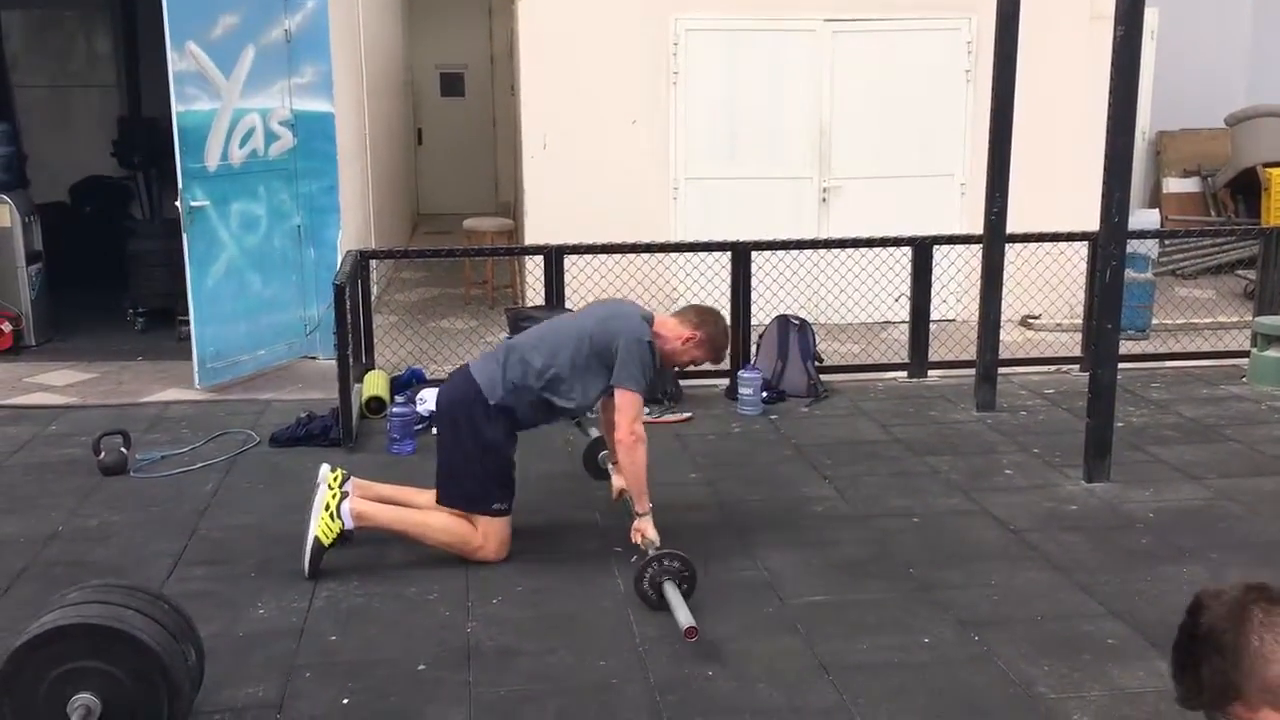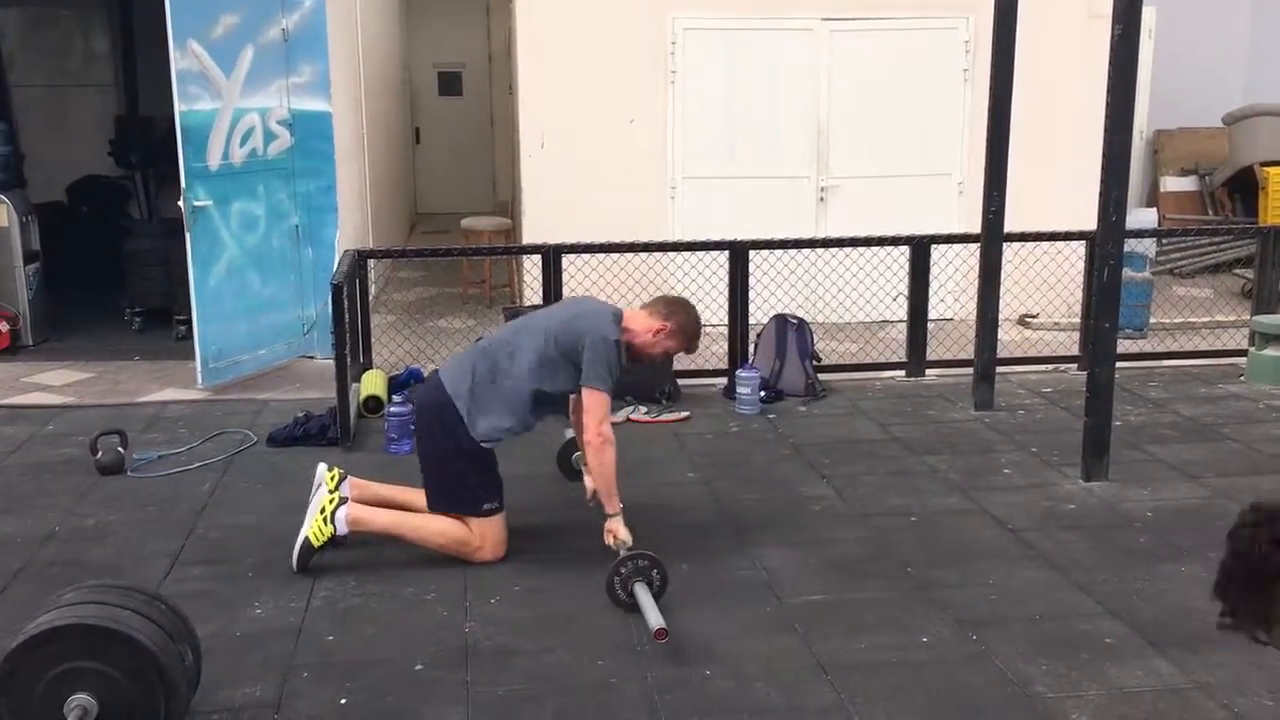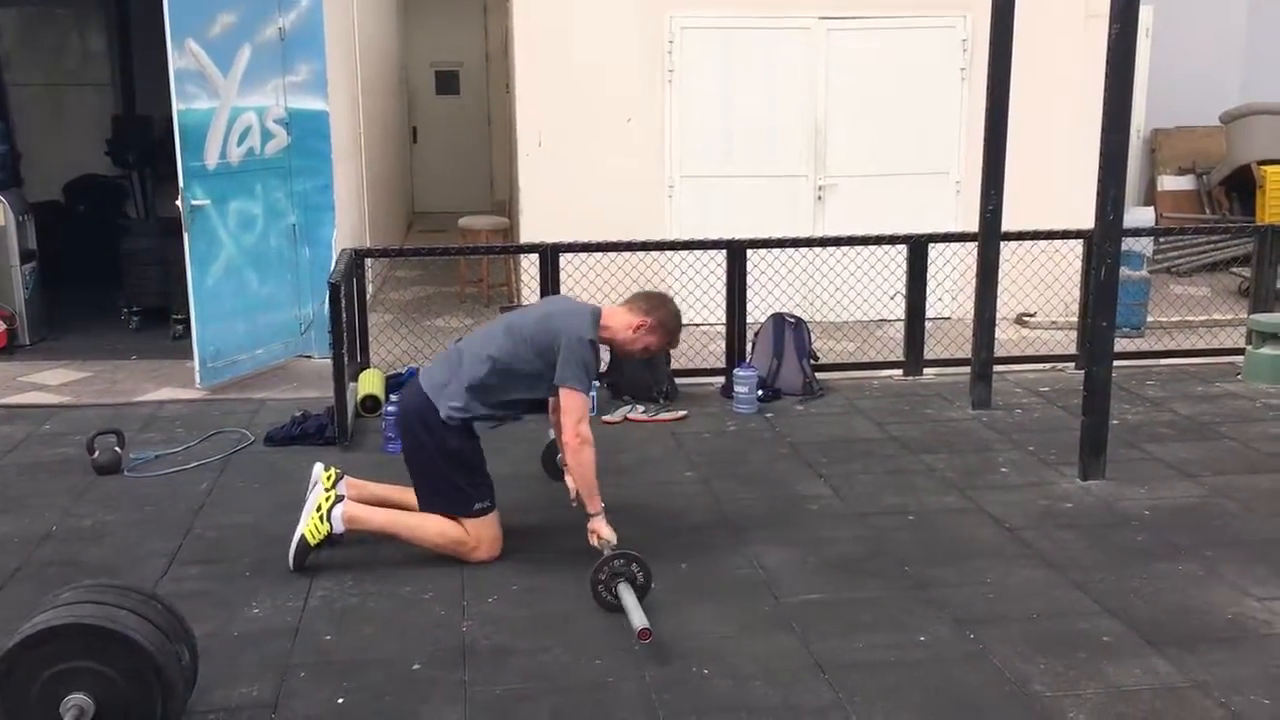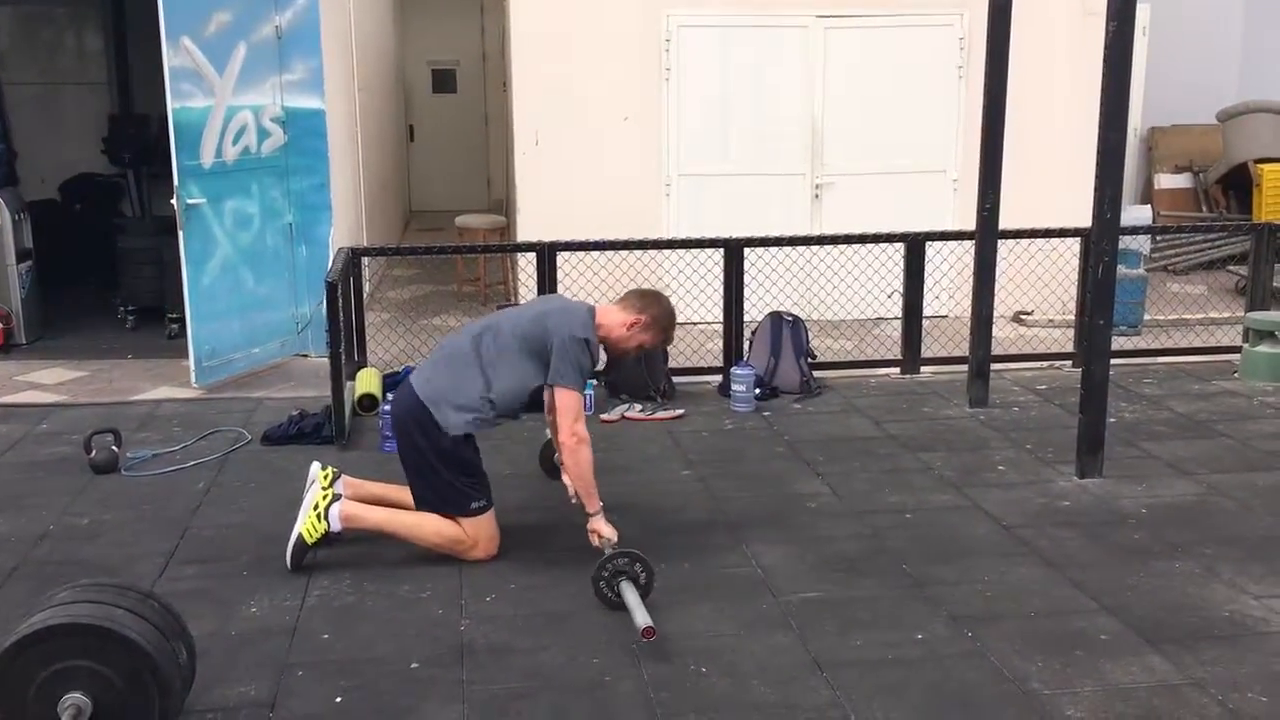
dt=0.2s
person 1, frame 1
left shoulder: (628, 319)
right shoulder: (639, 341)
left elbow: (607, 401)
right elbow: (630, 435)
left wrist: (616, 467)
right wrist: (643, 513)
left hip: (471, 391)
right hip: (481, 404)
left knee: (465, 509)
right knee: (488, 542)
left ankle: (347, 487)
right ankle: (351, 511)
person 1, frame 2
left shoulder: (597, 316)
right shoulder: (605, 338)
left elbow: (577, 401)
right elbow: (597, 434)
left wrist: (589, 471)
right wrist: (614, 515)
left hip: (445, 396)
right hip: (456, 409)
left knee: (461, 508)
right knee: (486, 544)
left ankle: (345, 487)
right ankle: (345, 515)
person 1, frame 3
left shoulder: (575, 315)
right shoulder: (580, 337)
left elbow: (558, 404)
right elbow: (577, 435)
left wrist: (568, 468)
right wrist: (596, 514)
left hip: (430, 399)
right hip: (439, 411)
left knee: (452, 506)
right knee: (482, 544)
left ankle: (341, 487)
right ankle: (341, 514)
person 1, frame 4
left shoulder: (570, 315)
right shoulder: (576, 336)
left elbow: (554, 405)
right elbow: (573, 434)
left wrist: (565, 467)
right wrist: (595, 513)
left hip: (425, 398)
right hip: (435, 410)
left knee: (449, 504)
right knee: (479, 543)
left ankle: (337, 486)
right ankle: (338, 512)
